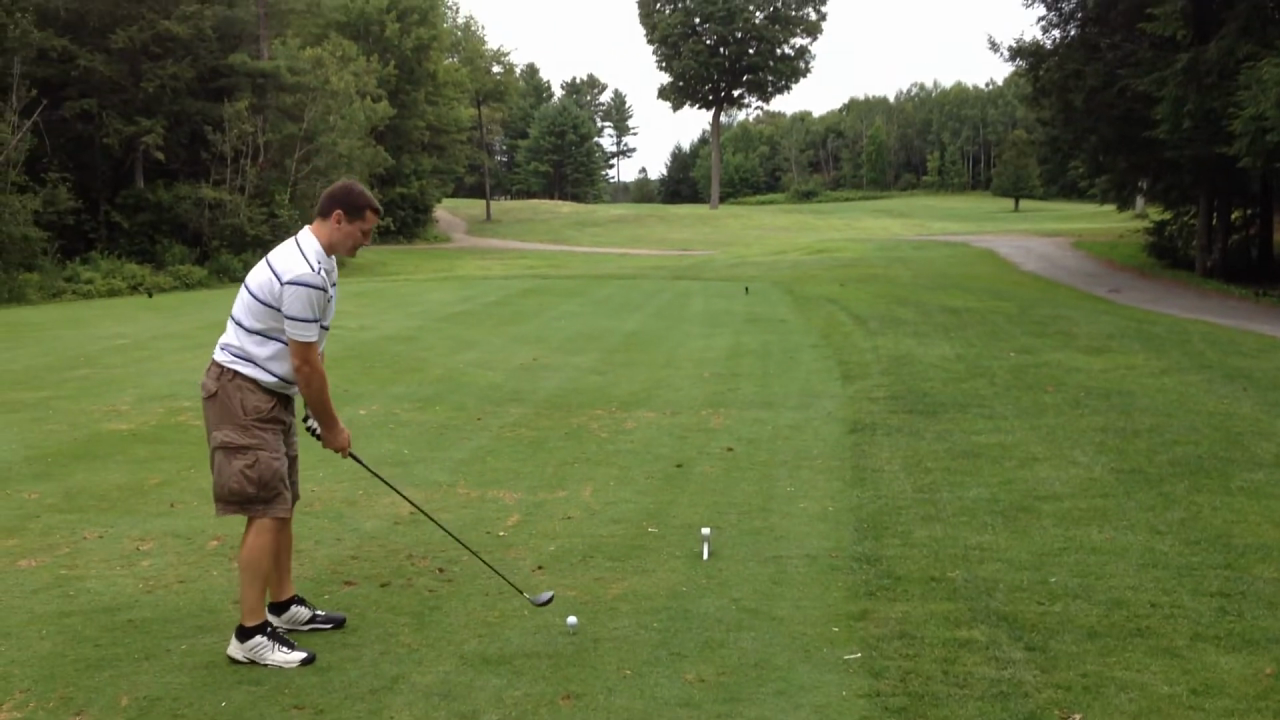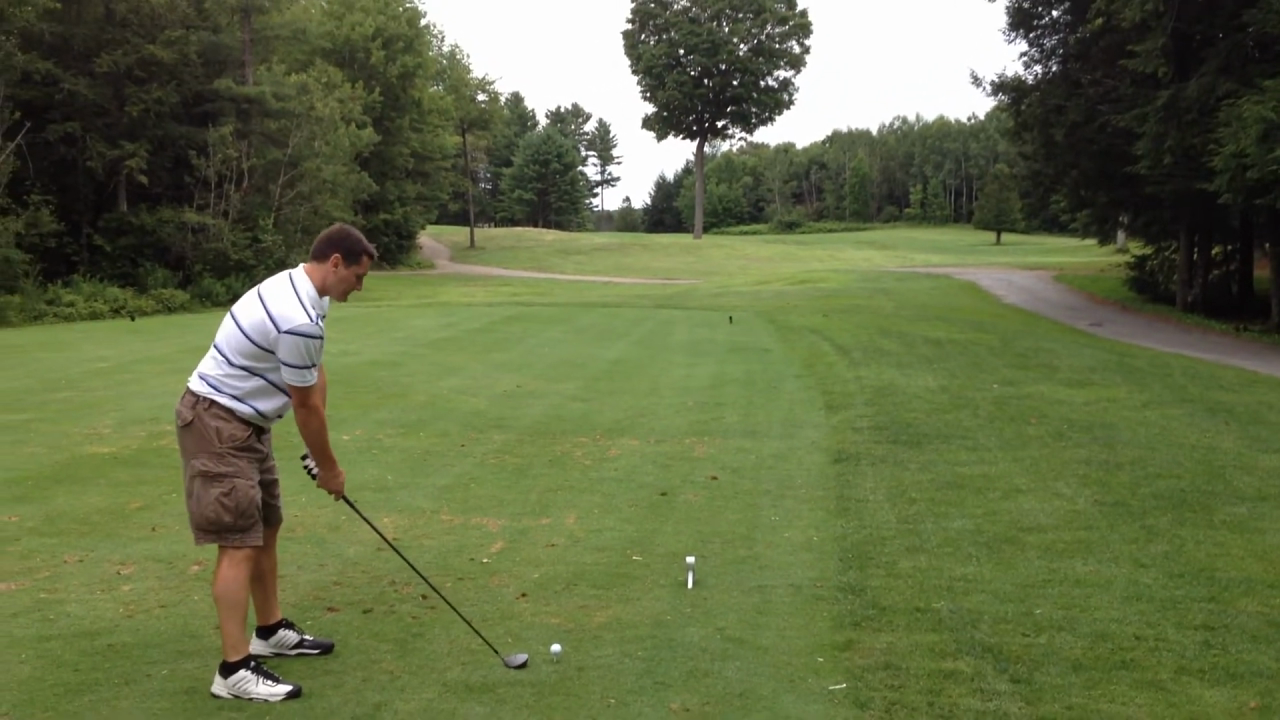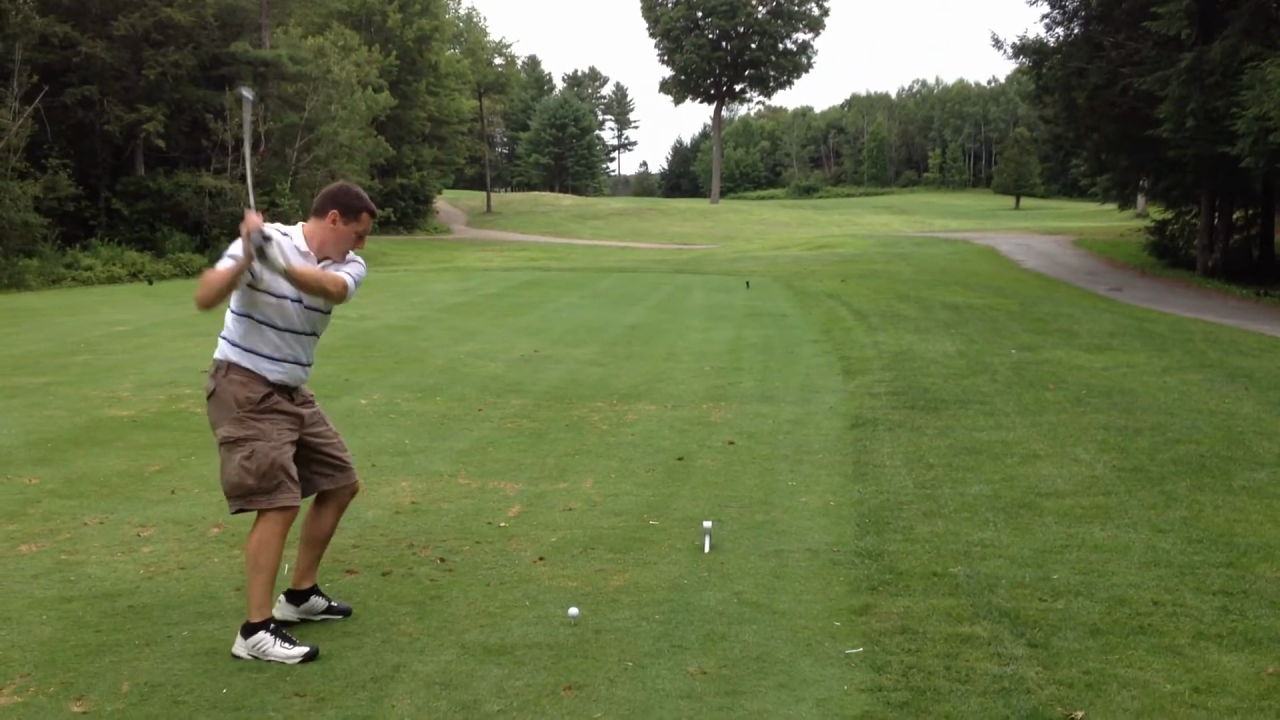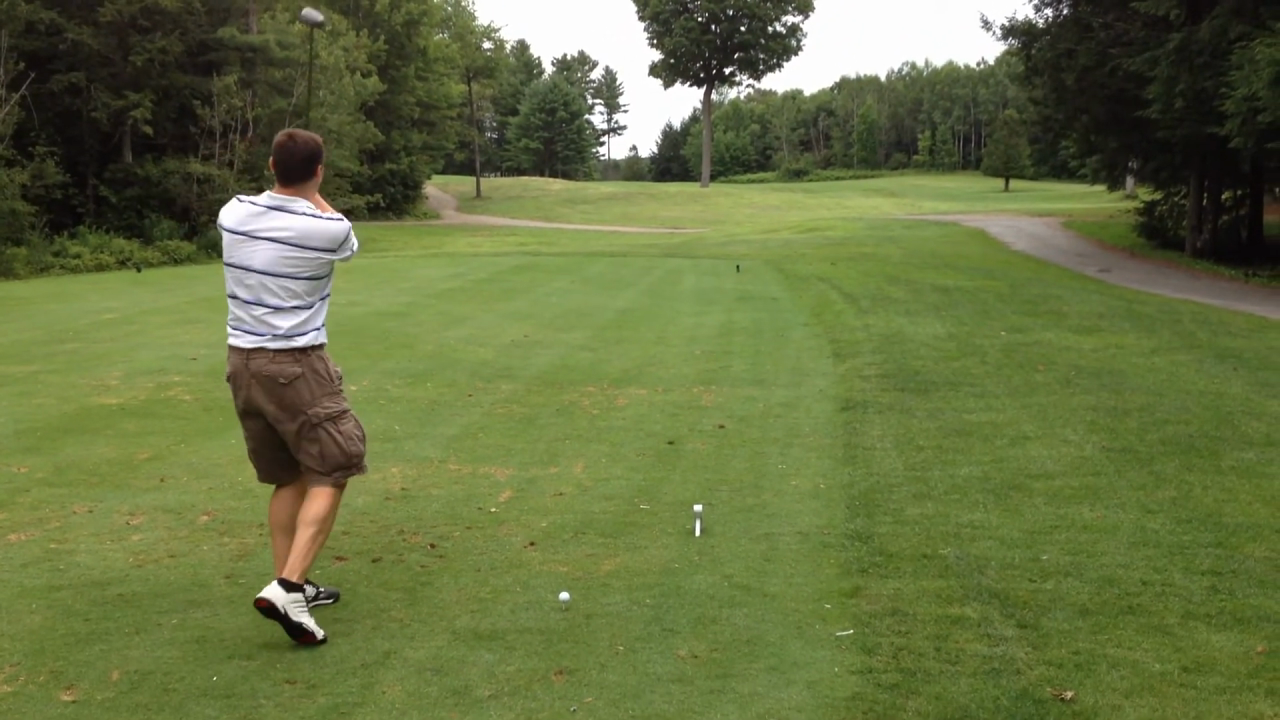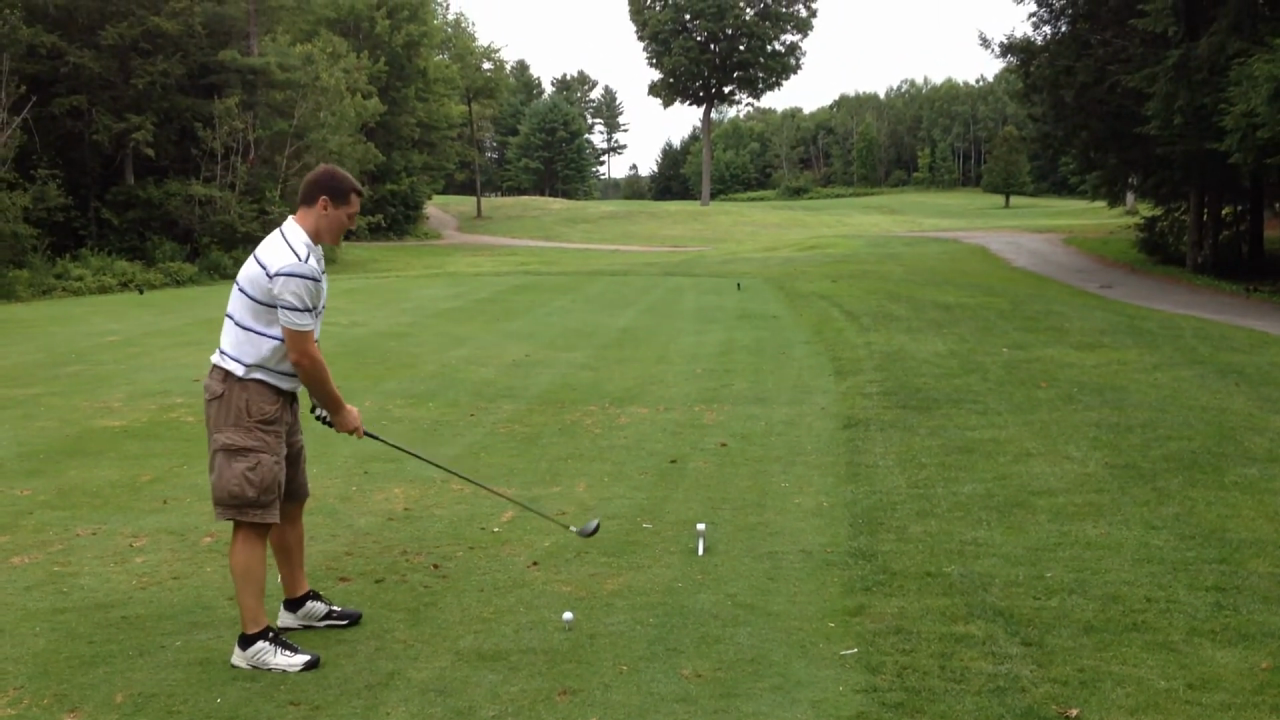
dt=1s
person 1, frame 1
left shoulder: (317, 259)
right shoulder: (304, 275)
left elbow: (310, 350)
right elbow: (304, 364)
left wrist: (324, 418)
right wrist: (331, 426)
left hip: (268, 392)
right hip: (242, 391)
left knee: (280, 504)
right knee: (266, 510)
left ankle: (283, 606)
right ankle: (251, 632)
person 1, frame 2
left shoulder: (301, 289)
right shoulder: (297, 321)
left elbow: (314, 379)
right elbow: (305, 405)
left wrist: (320, 454)
right wrist: (329, 466)
left hip: (244, 421)
right hip: (218, 421)
left knee: (265, 529)
right knee: (239, 542)
left ankle: (271, 630)
right ankle: (234, 668)
person 1, frame 3
left shoulder: (351, 267)
right shoulder: (263, 248)
left elbow: (329, 292)
right elbow: (205, 297)
left wrist: (282, 259)
right wrist: (248, 252)
left hip: (290, 390)
right hip: (245, 386)
left knee: (340, 485)
right knee: (276, 504)
left ankle: (299, 593)
right ankle: (255, 630)
person 1, frame 4
left shoulder: (235, 212)
right shoulder: (325, 228)
left wrist: (292, 192)
right wrist: (315, 197)
left hip: (245, 362)
right hip: (294, 365)
left knee: (291, 477)
right knee: (331, 472)
left ankle: (289, 582)
right ankle: (286, 587)
person 1, frame 5
left shoulder: (301, 247)
right shoulder: (295, 266)
left elbow: (303, 343)
right elbow: (302, 355)
left wrist: (326, 400)
right wrist: (339, 410)
left hip: (271, 392)
right hip: (246, 393)
left knee: (288, 501)
right knee: (255, 516)
left ankle: (299, 602)
right ankle: (254, 639)
